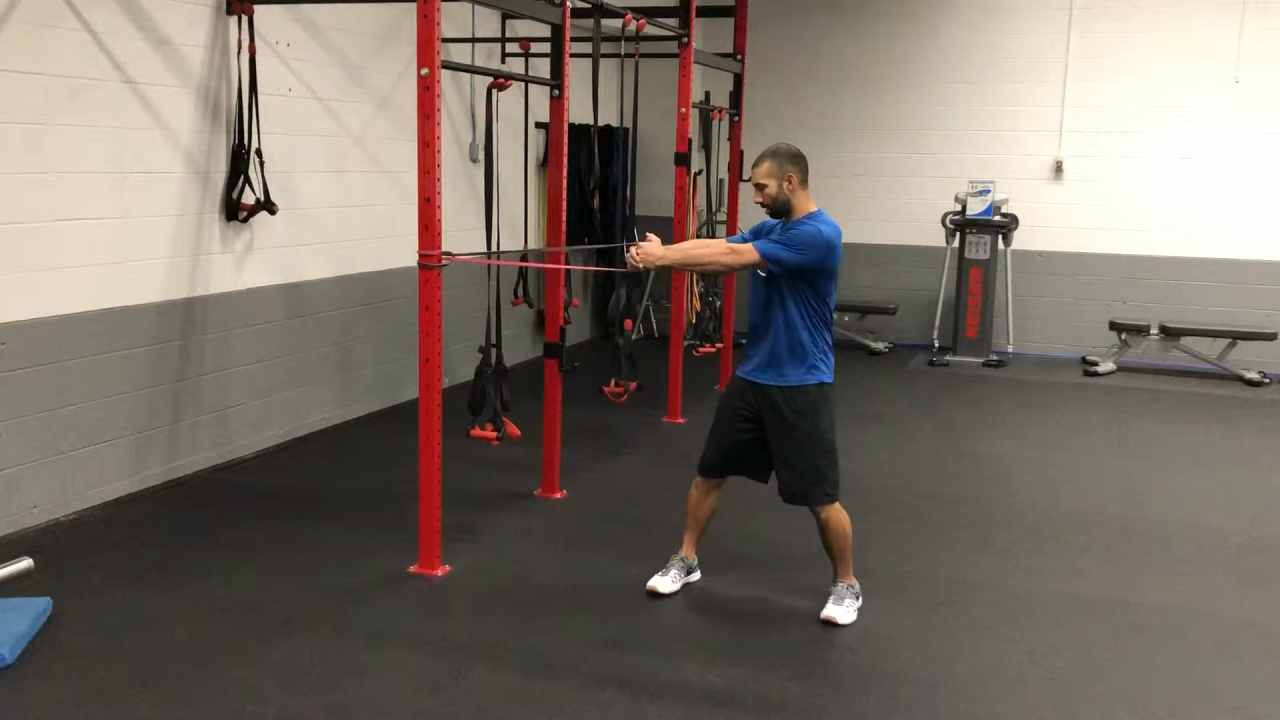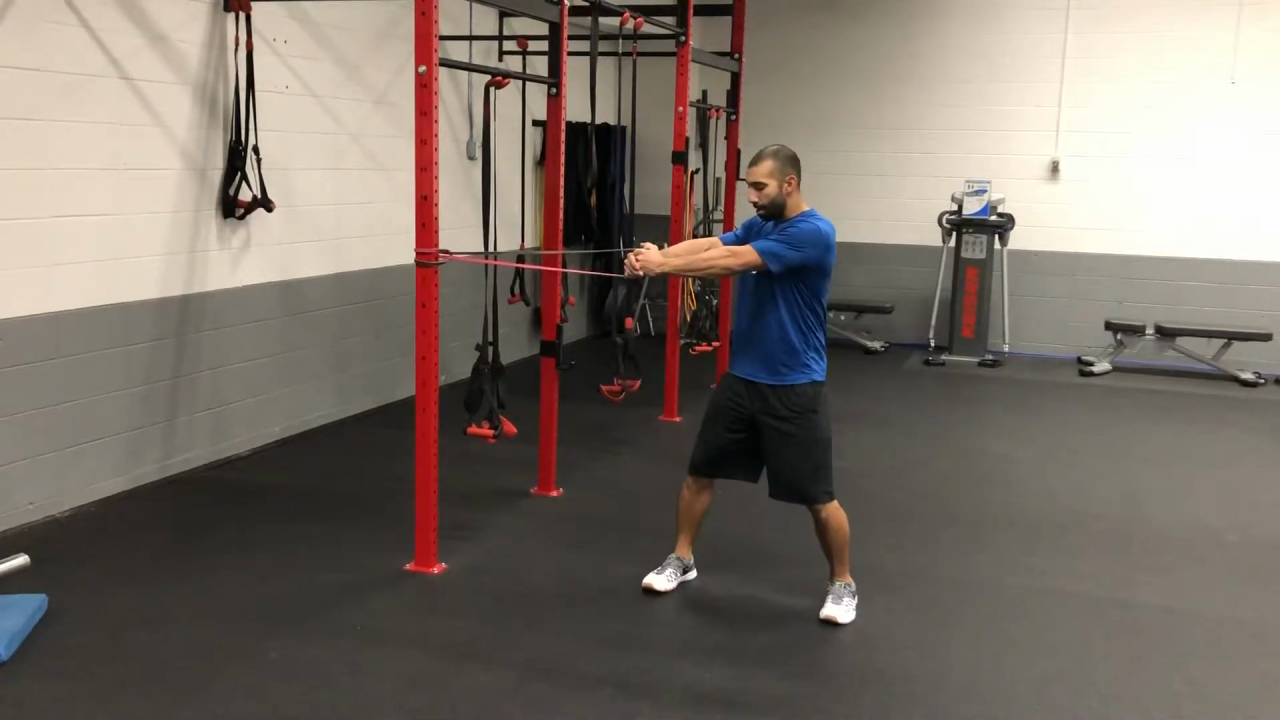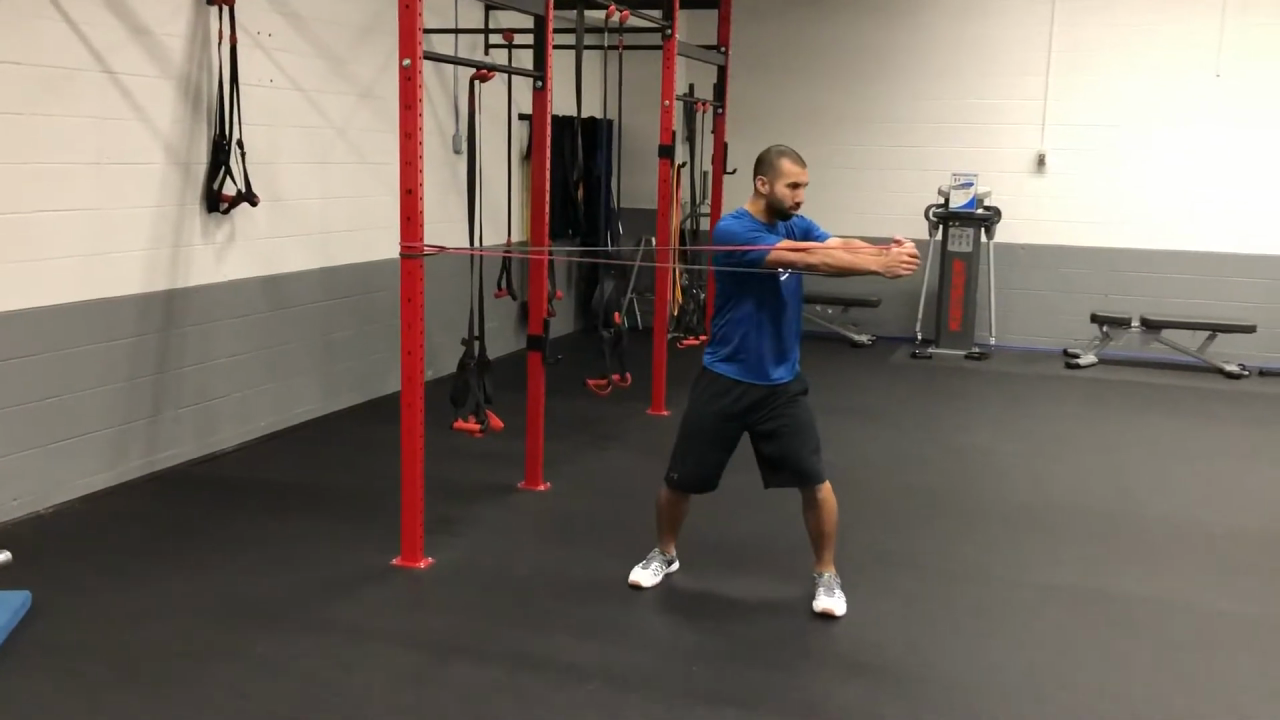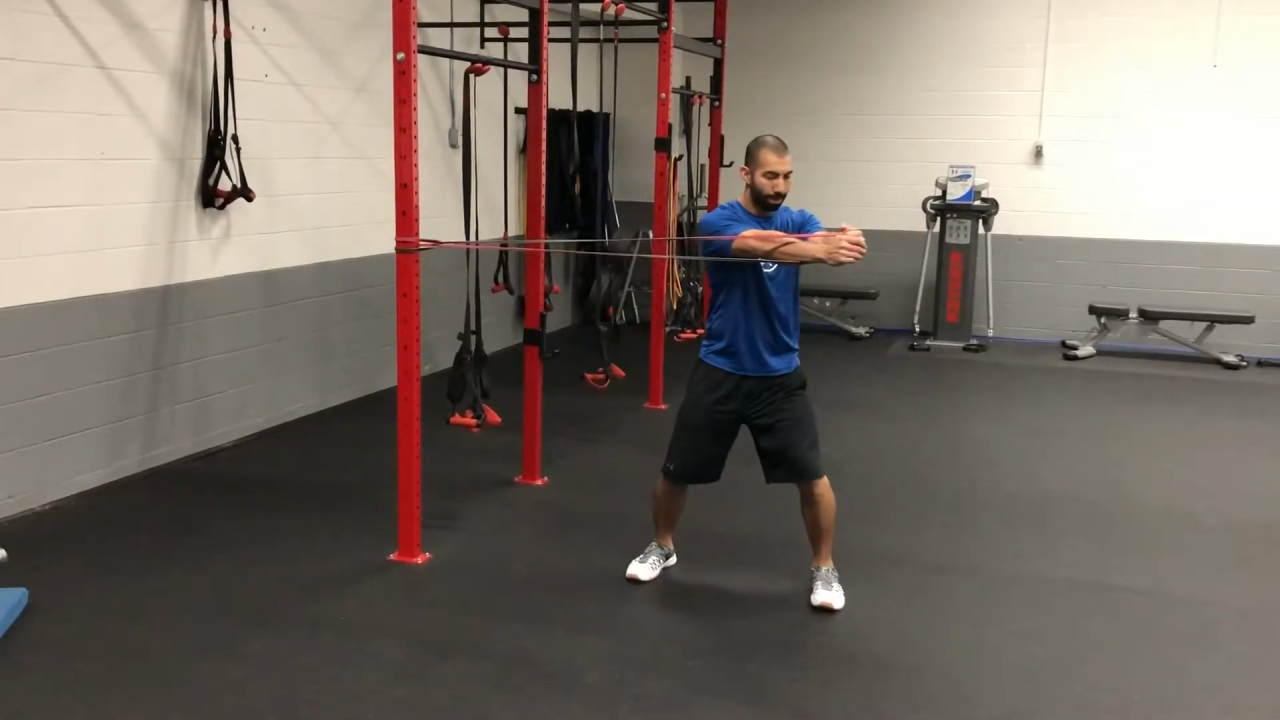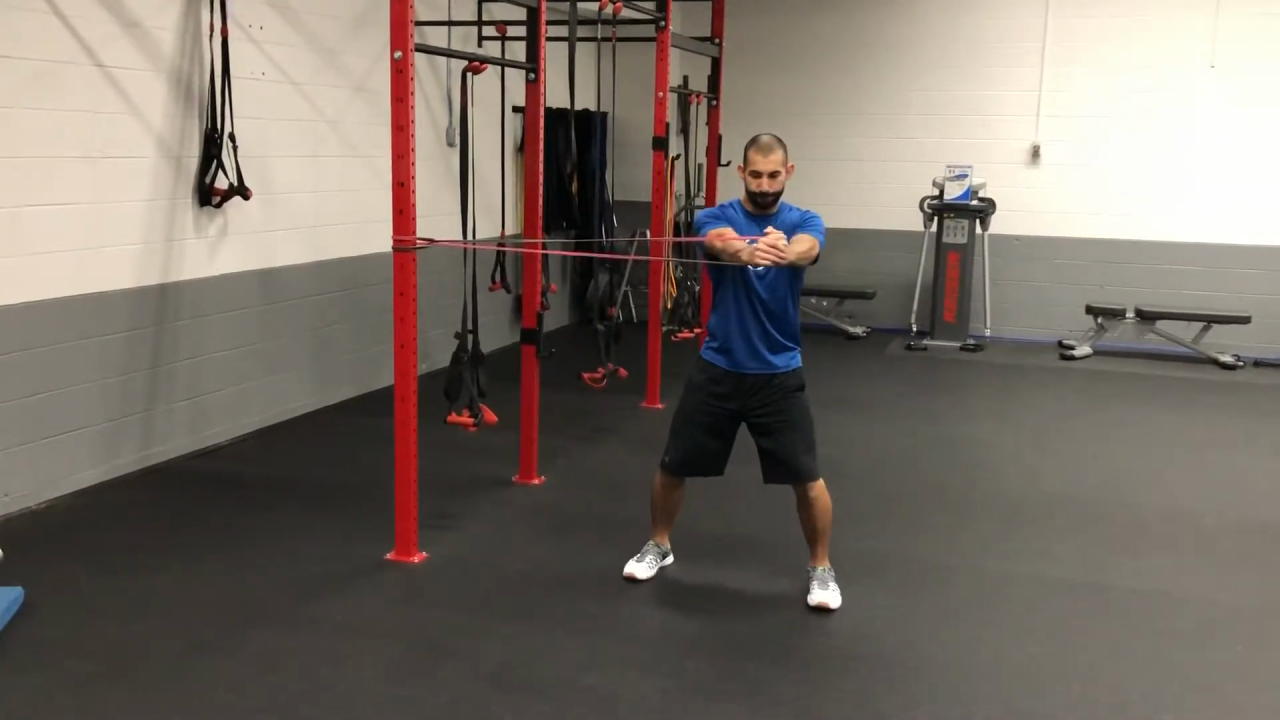
dt=1s
person 1, frame 1
left shoulder: (818, 235)
right shoulder: (771, 228)
left elbow: (734, 258)
right elbow: (719, 244)
left wrist: (663, 258)
right wrist: (662, 250)
left hip: (800, 386)
right hip: (751, 376)
left knee: (820, 499)
right knee: (709, 473)
left ankle: (846, 584)
right ankle: (686, 560)
person 1, frame 2
left shoulder: (813, 233)
right shoulder: (759, 226)
left elbow: (734, 261)
right elbow: (708, 245)
left wrist: (662, 266)
right wrist: (657, 254)
left hip: (794, 387)
right hip: (741, 377)
left knee: (818, 497)
right knee: (700, 472)
left ankle: (842, 583)
right ankle: (682, 559)
person 1, frame 3
left shoulder: (797, 225)
right shoulder: (733, 231)
left elbow: (839, 247)
right elbow: (804, 260)
left wrist: (885, 250)
right wrist: (879, 265)
left hip: (782, 382)
right hip: (725, 380)
left knee: (814, 482)
right knee: (681, 481)
left ankle: (826, 575)
right ankle: (664, 554)
person 1, frame 4
left shoulder: (798, 219)
right shoulder: (718, 222)
left elbow: (817, 239)
right elbow: (766, 246)
left wrist: (843, 241)
right wrist: (824, 253)
left hip: (780, 374)
right hip: (721, 371)
left knee: (812, 477)
right knee: (677, 472)
left ankle: (824, 568)
right ankle: (662, 546)
person 1, frame 5
left shoulder: (804, 221)
right shoulder: (714, 218)
left elbow: (807, 248)
right elbow: (723, 243)
left wrist: (785, 251)
right wrist: (749, 251)
left hip: (779, 373)
right hip: (718, 369)
left knee: (807, 479)
right knee: (673, 466)
left ankle: (820, 568)
right ankle: (659, 545)
